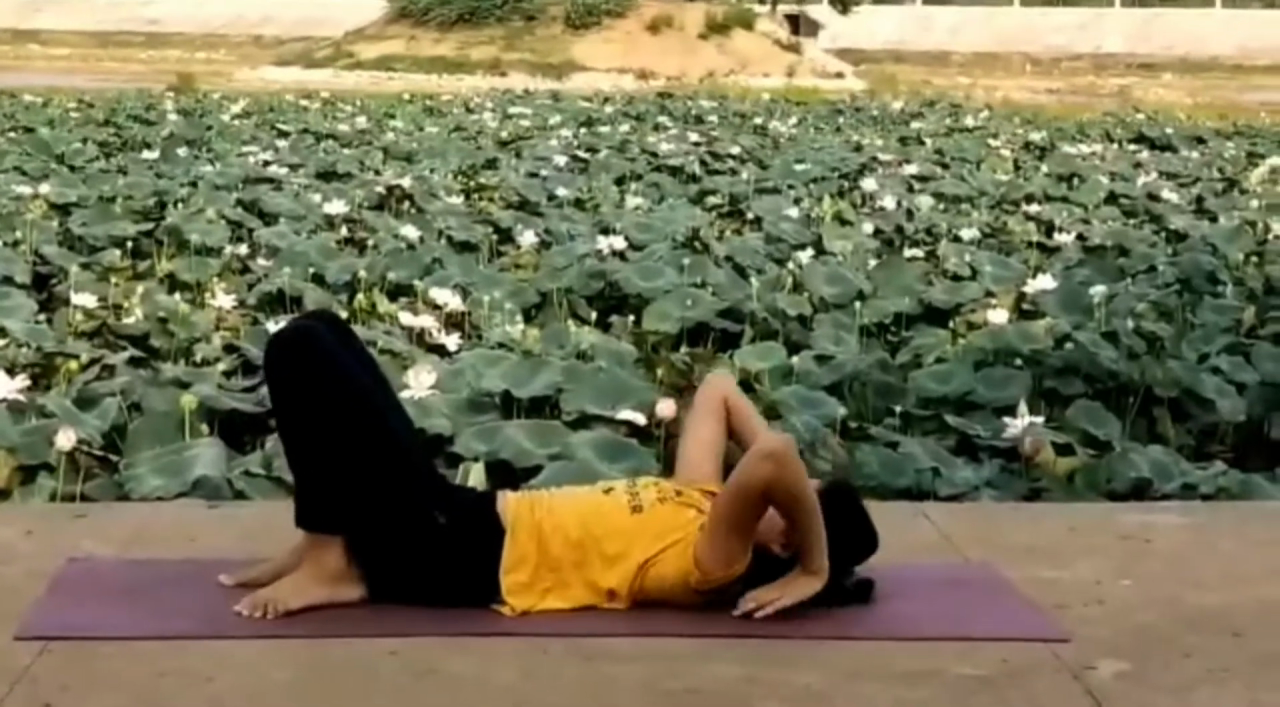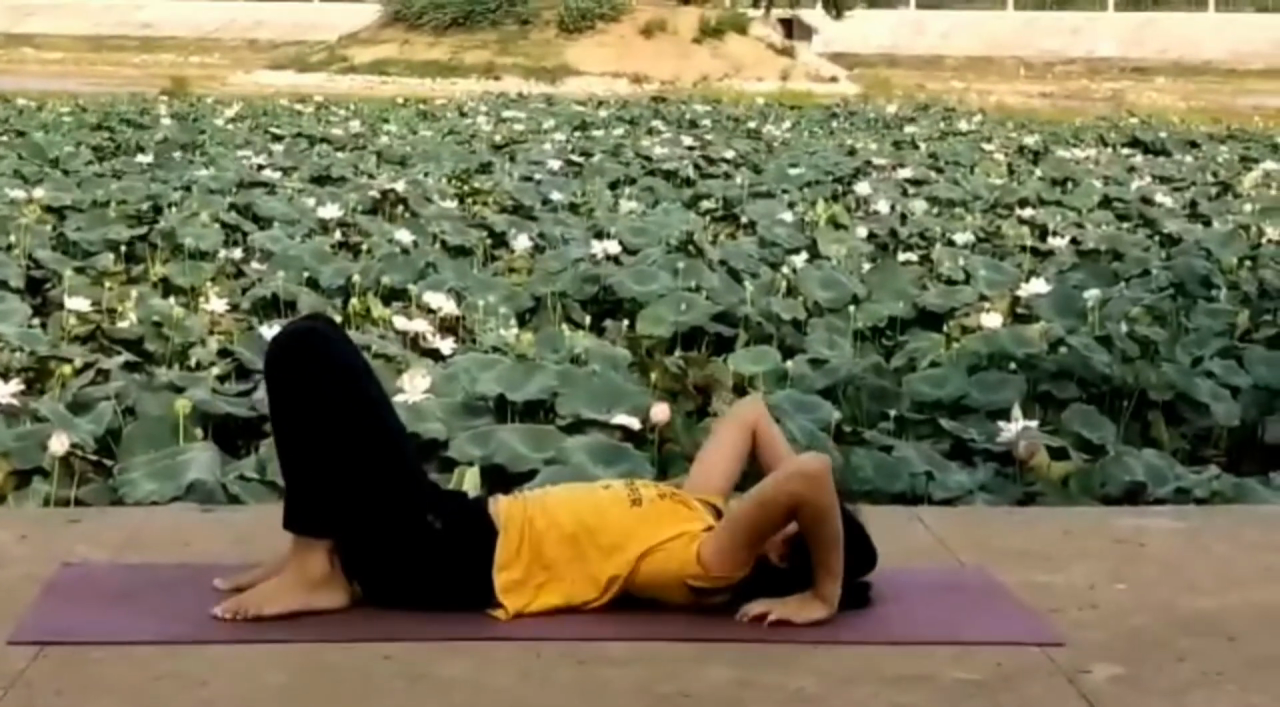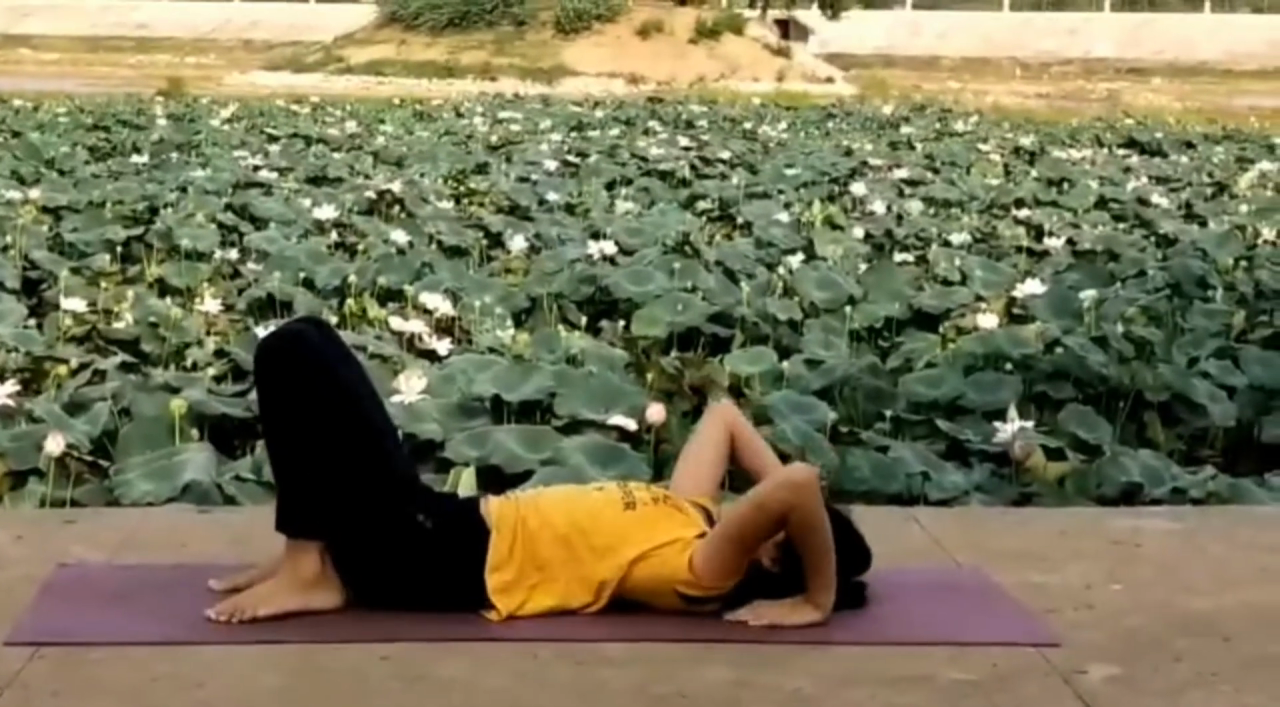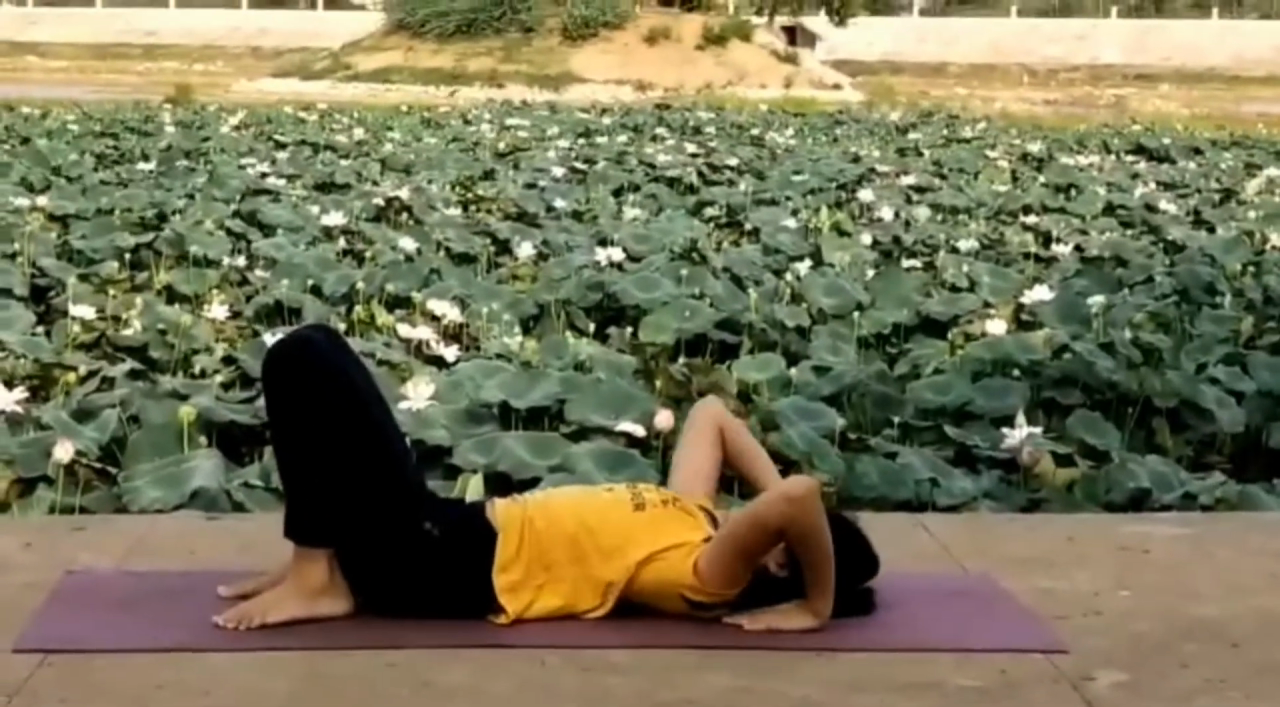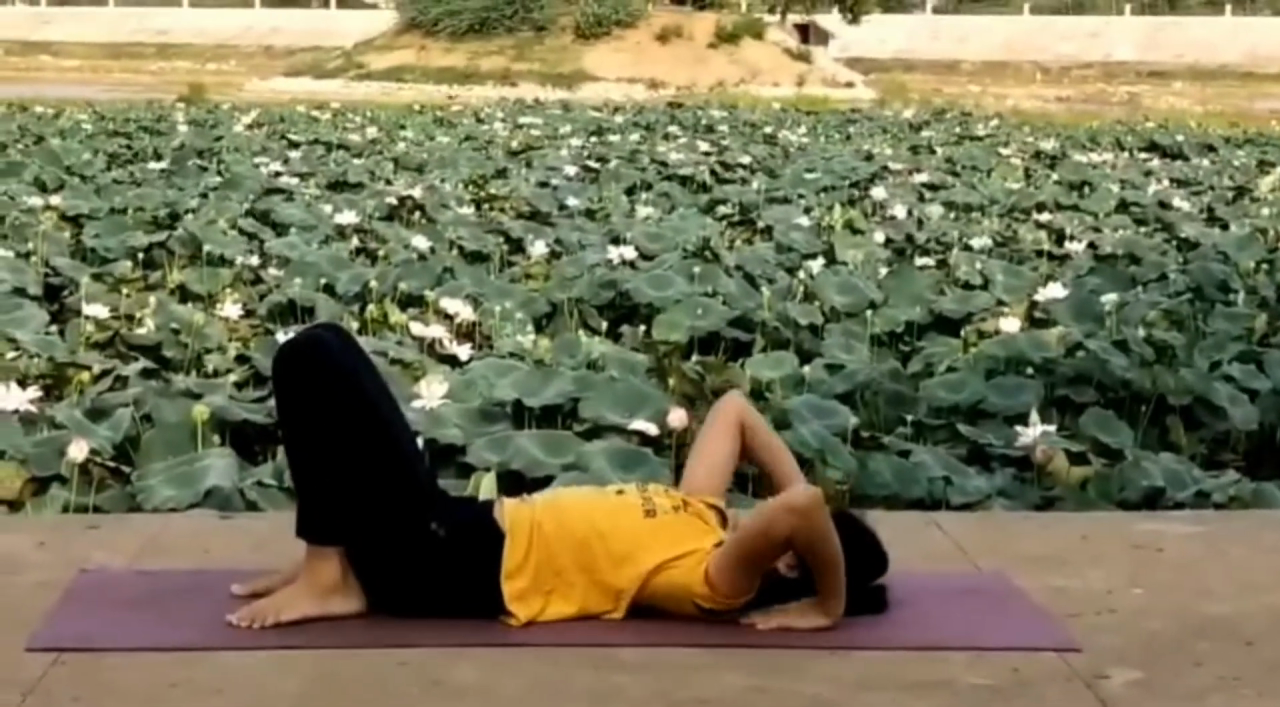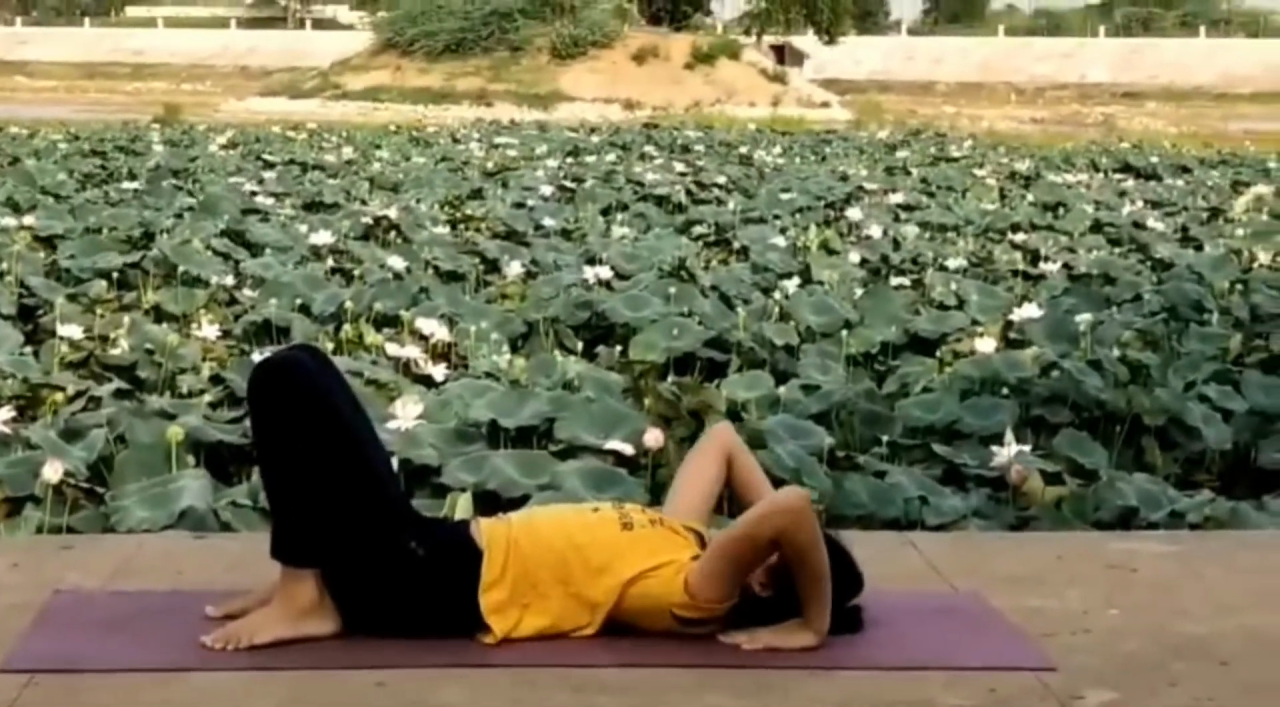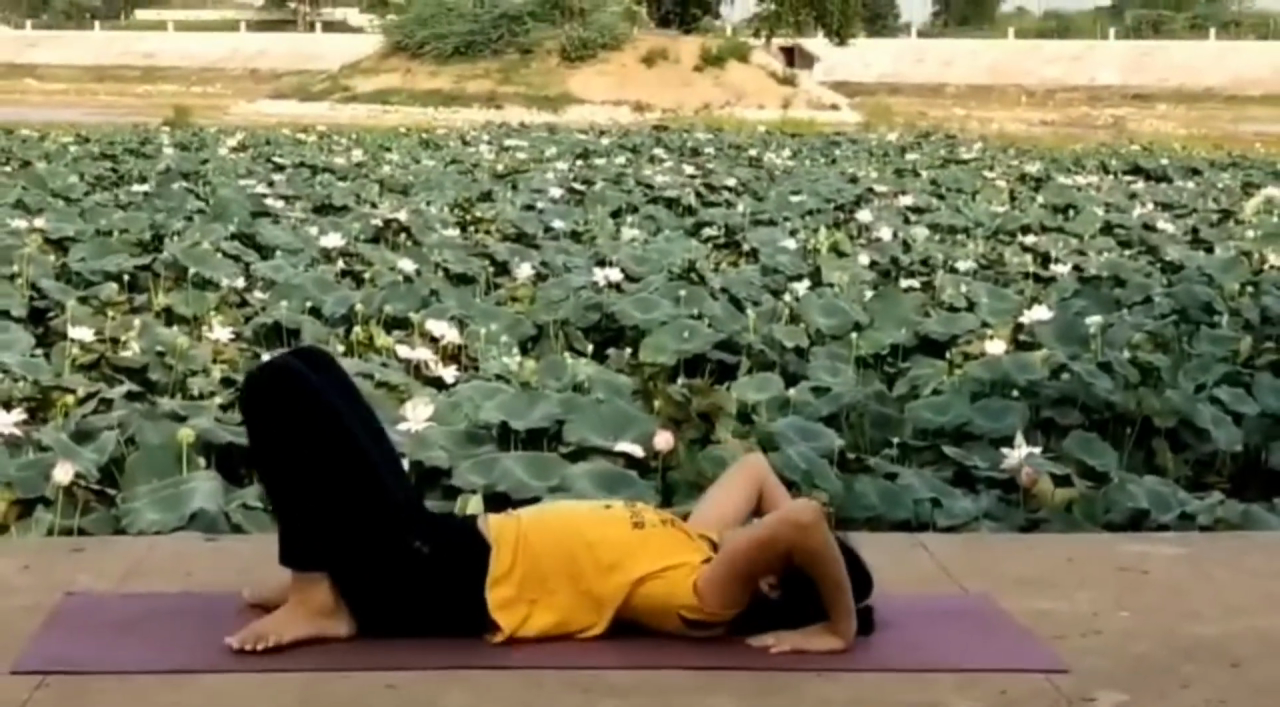
dt=0.3s
person 1, frame 1
left shoulder: (716, 566)
right shoulder: (700, 500)
left elbow: (774, 453)
right elbow: (717, 386)
right wrist: (791, 480)
left hip: (447, 556)
right hip: (469, 518)
left knee: (299, 349)
right knee: (318, 332)
left ankle: (331, 566)
right ankle: (326, 545)
person 1, frame 2
left shoulder: (713, 566)
right shoulder: (702, 513)
left elbow: (814, 471)
right elbow: (751, 409)
left wrist: (824, 597)
right wrist: (798, 492)
left hip: (438, 558)
right hip: (453, 529)
left knee: (302, 351)
right knee: (315, 337)
left ankle: (316, 572)
right ankle: (316, 551)
person 1, frame 3
left shoulder: (704, 574)
right shoulder: (692, 515)
right elbow: (723, 412)
left wrist: (816, 601)
right wrist: (787, 492)
left hip: (431, 560)
right hip: (452, 529)
left knee: (290, 354)
right knee: (307, 340)
left ankle: (310, 574)
right ankle: (313, 554)
person 1, frame 4
left shoulder: (710, 578)
right shoulder: (696, 516)
right elbow: (709, 410)
left wrist: (816, 608)
right wrist: (775, 493)
left hip: (436, 564)
right hip: (451, 535)
left knee: (299, 361)
right knee: (315, 348)
left ankle: (316, 581)
right ankle: (318, 562)
person 1, frame 5
left shoulder: (719, 584)
right shoulder: (706, 516)
left elbow: (801, 507)
right elbow: (731, 406)
left wrist: (828, 608)
right wrist: (795, 494)
left hip: (446, 565)
right hip: (461, 530)
left knee: (308, 361)
right knee: (325, 346)
left ankle: (329, 581)
right ankle: (331, 561)
person 1, frame 6
left shoulder: (698, 596)
right shoulder: (684, 538)
right elbow: (721, 436)
left wrist: (814, 626)
right wrist: (776, 520)
left hip: (423, 585)
right hip: (435, 555)
left knee: (284, 382)
right knee: (300, 370)
left ankle: (304, 603)
right ankle: (303, 583)
person 1, frame 7
left shoulder: (707, 599)
right shoulder: (701, 545)
left elbow: (803, 518)
right elbow: (752, 465)
left wrist: (841, 628)
right wrist: (801, 534)
left hip: (435, 578)
right hip: (449, 547)
left knee: (278, 387)
right knee: (303, 369)
left ankle: (317, 603)
right ankle: (321, 580)
